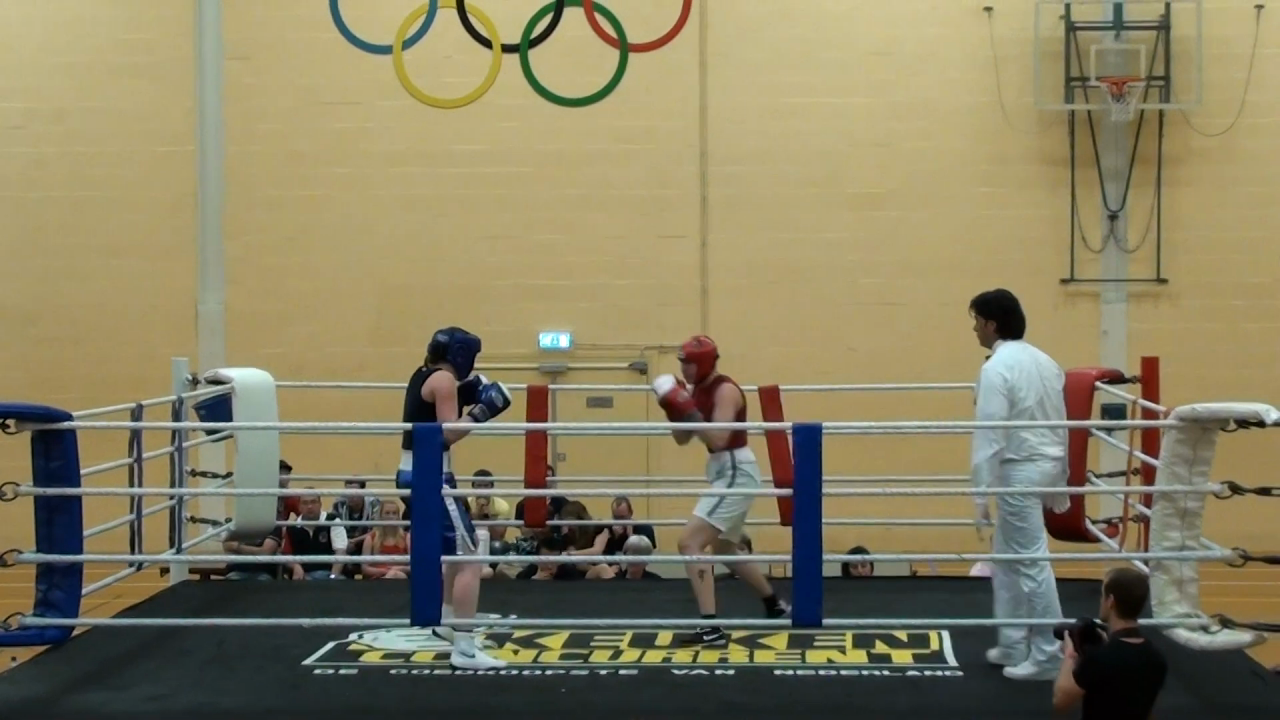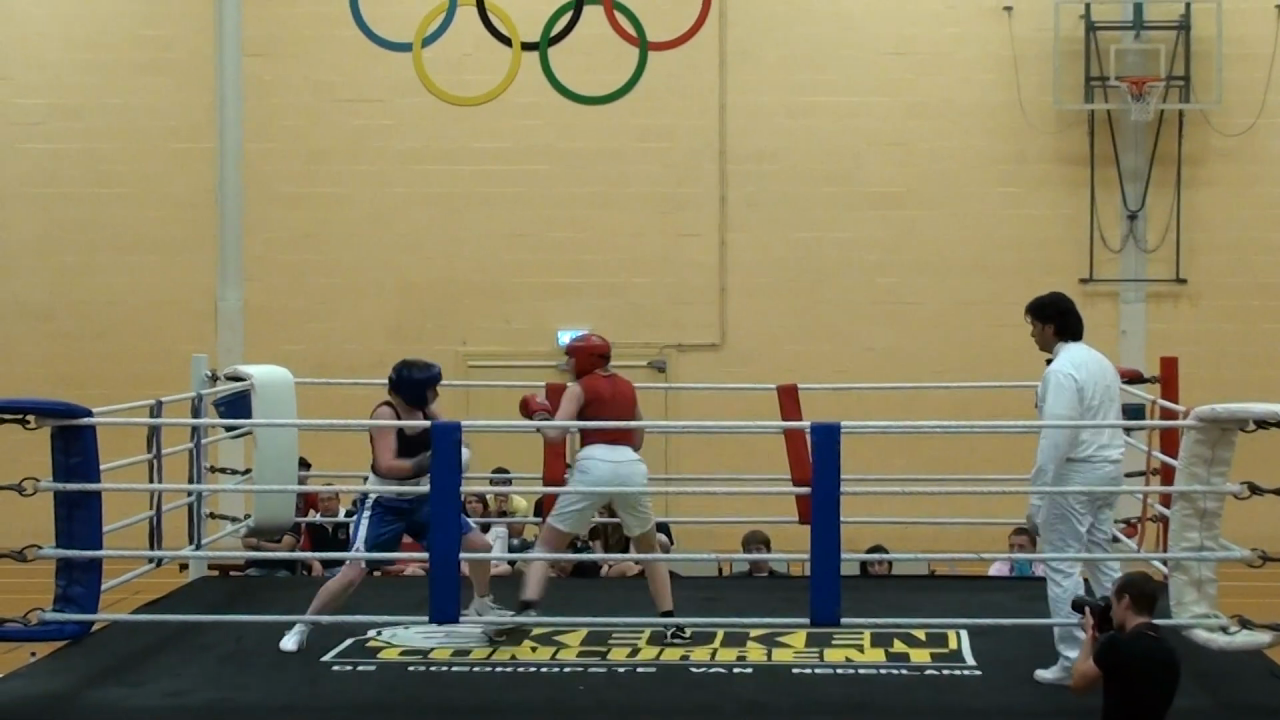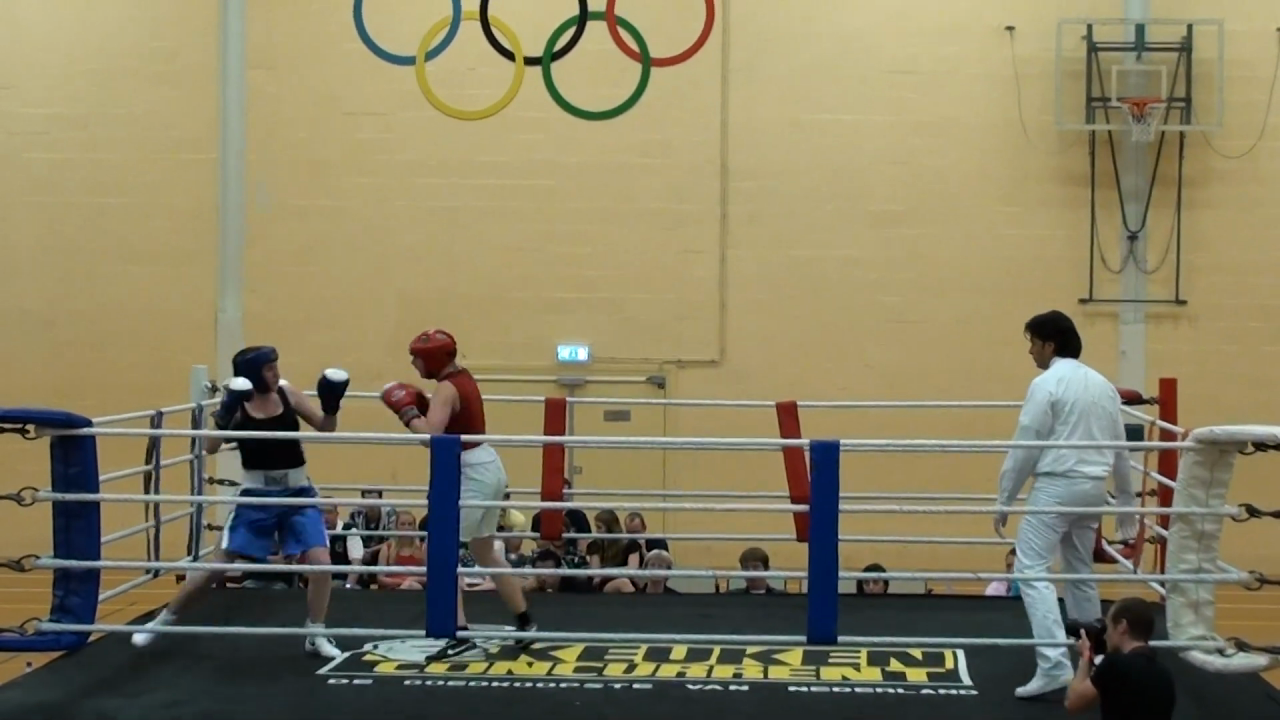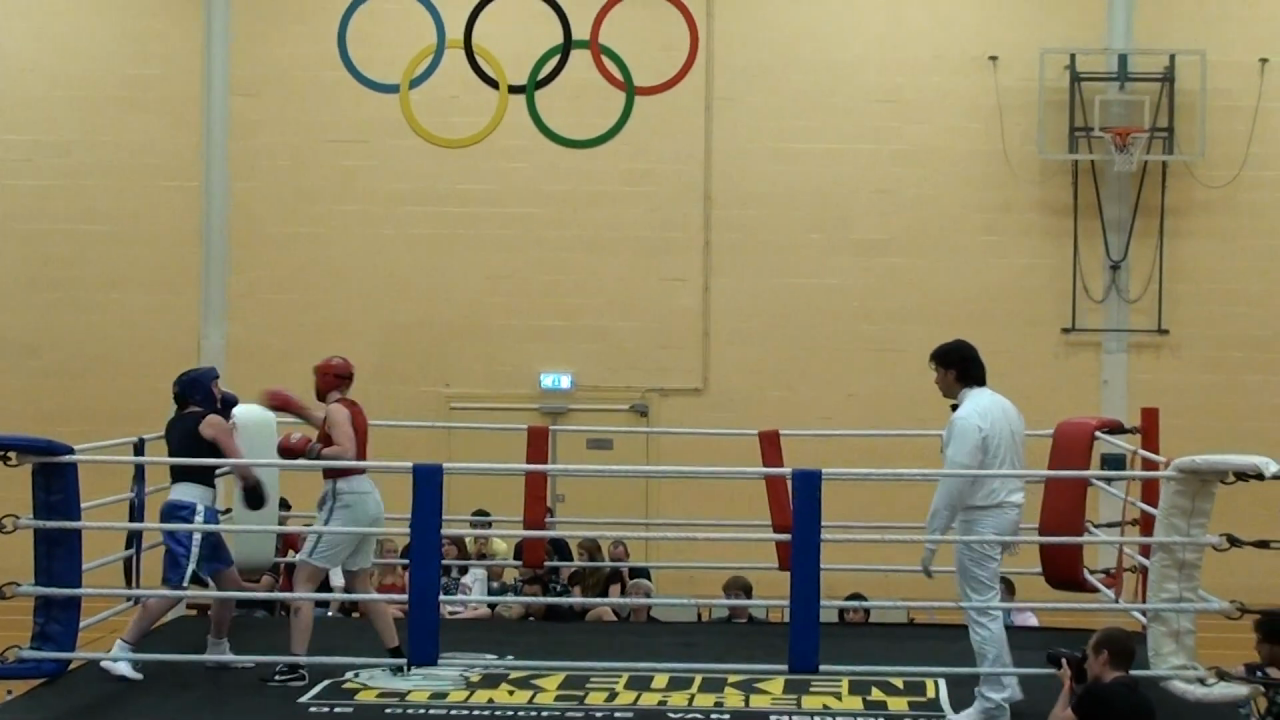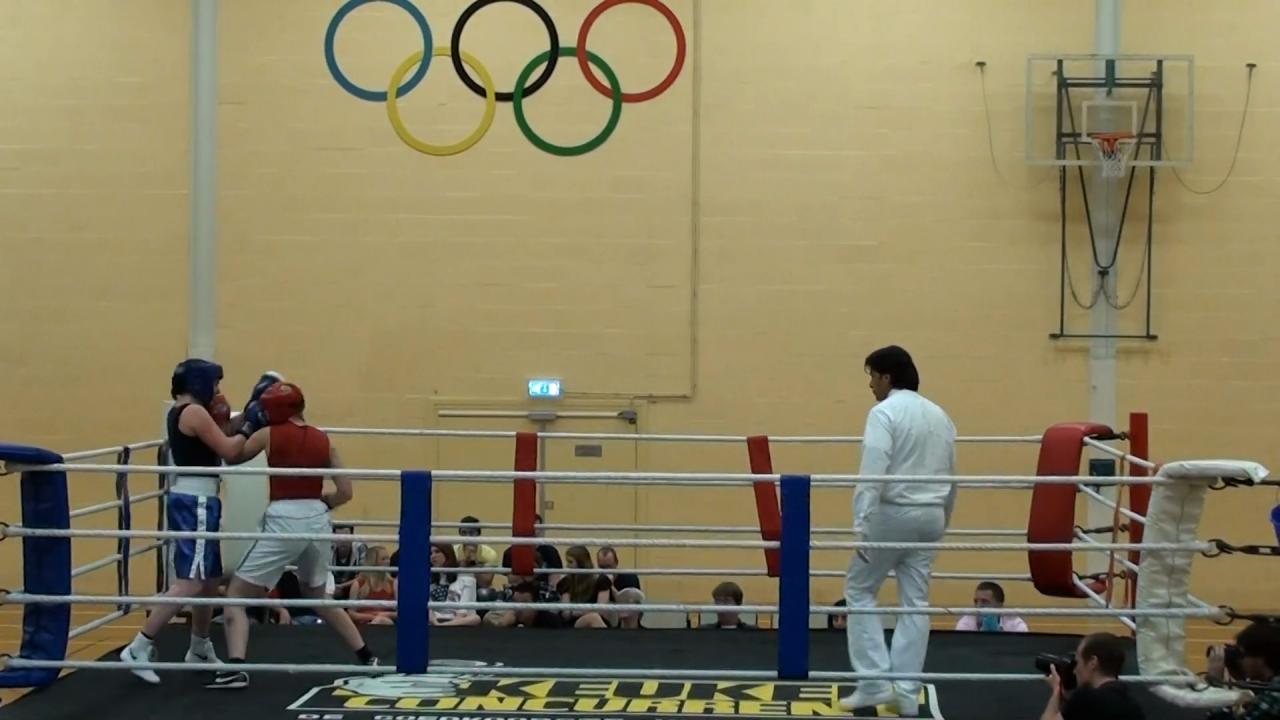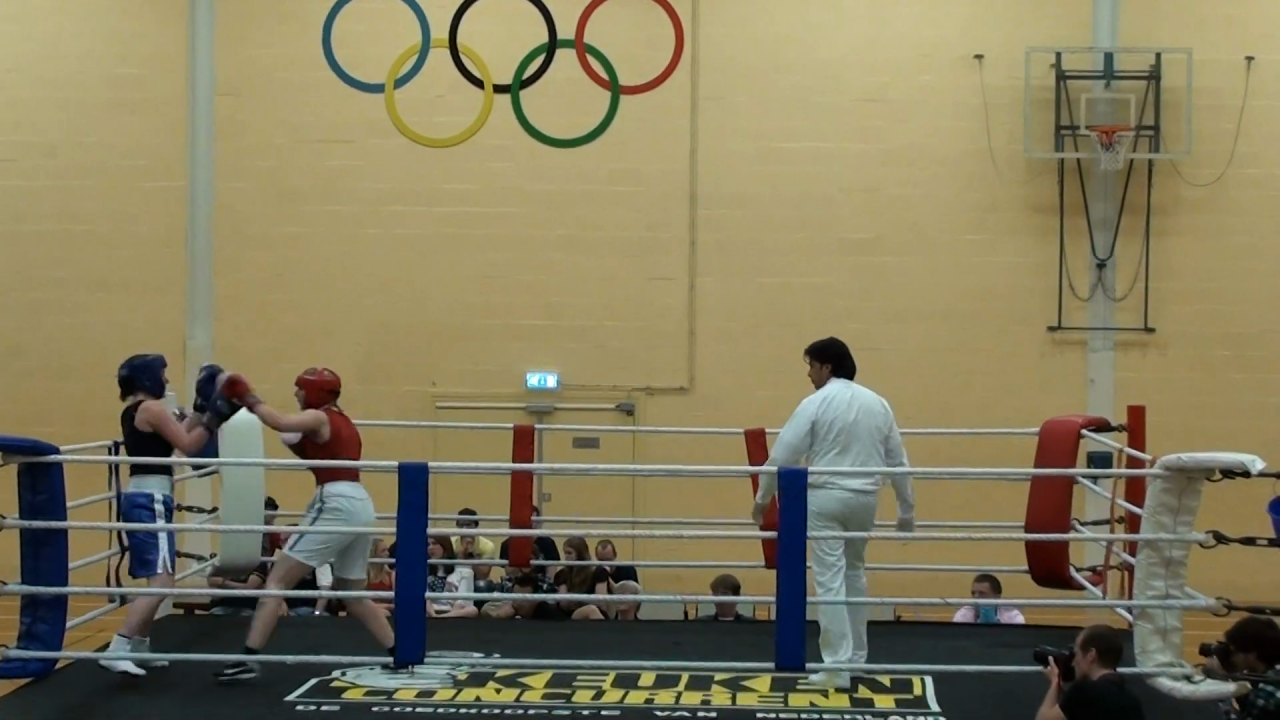
dt=0.7s
person 1, frame 1
left shoulder: (998, 367)
right shoulder: (1046, 363)
left elbow: (989, 434)
right elbow: (1060, 426)
left wrist: (980, 492)
right wrist: (1061, 484)
left hip: (1017, 472)
right hip: (1046, 468)
left knee: (1030, 564)
right knee: (1009, 556)
left ankle: (1048, 657)
right ankle: (1012, 644)
person 1, frame 2
left shoulder: (1062, 369)
right shoulder: (1102, 364)
left elbow: (1056, 437)
left wrist: (1036, 494)
left hip: (1076, 474)
right hip: (1109, 470)
left knee: (1062, 566)
right knee: (1102, 561)
left ankle: (1073, 661)
person 1, frame 3
left shoulder: (1047, 384)
right shoulder: (1104, 386)
left elbow: (1025, 447)
right elbow: (1119, 449)
left wrist: (1004, 500)
right wrist: (1126, 500)
left hip: (1056, 488)
right hip: (1093, 489)
left knee: (1032, 572)
right knee: (1081, 574)
left ankle: (1054, 664)
person 1, frame 4
left shoulder: (968, 417)
right shoulder: (1005, 407)
left elbow: (955, 484)
right elbow: (1015, 467)
left wrist: (932, 539)
left hip: (982, 519)
right hip: (1004, 513)
left knee: (982, 609)
right knee: (980, 602)
right ankle: (1003, 686)
person 1, frame 5
left shoulder: (884, 412)
right shoulder: (939, 416)
left elbow: (872, 474)
right elbow: (950, 479)
left wrist: (861, 525)
right wrist: (941, 523)
left hip: (893, 513)
right hip: (930, 516)
left knee: (859, 591)
right knee: (915, 603)
left ankle: (874, 682)
right ankle: (906, 693)
person 1, frame 6
left shoulder: (814, 404)
right shoulder: (877, 403)
left elbow: (783, 457)
right elbow: (898, 461)
left wrist: (762, 498)
right wrist: (907, 508)
left hip: (824, 499)
right hip: (863, 499)
left knee: (830, 581)
right knee: (854, 576)
left ankle: (838, 668)
right ankle: (856, 656)
person 2, frame 1
left shoulder: (422, 376)
right shoulder: (444, 379)
right elbow: (449, 434)
left wrist: (463, 397)
right wrist: (482, 411)
left hip: (412, 476)
left knee: (459, 553)
right knee: (470, 560)
left ankle: (446, 619)
right ankle: (465, 648)
person 2, frame 2
left shoulder: (425, 408)
right shoulder: (385, 414)
right elbow: (386, 468)
right wrist: (425, 461)
left hip: (421, 498)
right hip: (384, 502)
left knee: (479, 546)
right knee: (353, 573)
left ankle: (483, 606)
right ankle: (301, 628)
person 2, frame 3
left shoulder: (287, 393)
right shoulder: (235, 402)
left elbow: (326, 428)
right elbow: (211, 448)
left wrist: (331, 403)
right wrist: (225, 417)
left hip: (298, 493)
right hip: (257, 495)
left knee: (320, 563)
right knee: (215, 567)
left ankle: (316, 635)
right ankle: (164, 621)
person 2, frame 4
left shoulder: (177, 423)
right shoulder: (212, 421)
right elbow: (240, 466)
right wrist: (255, 488)
left hip: (194, 511)
right hip: (191, 511)
left knee: (230, 581)
right knee: (174, 591)
left ankle: (218, 648)
right ankle: (118, 653)
person 2, frame 5
left shoulder: (179, 413)
right shoulder: (195, 412)
left elbow: (213, 447)
right elbow: (230, 452)
left wrist: (224, 418)
right wrist: (250, 424)
left hip: (192, 501)
right hip: (195, 503)
left knee: (210, 582)
right knee: (189, 585)
left ankle: (200, 650)
right ankle: (139, 649)
person 2, frame 6
left shoulder: (141, 410)
right shoulder: (151, 409)
left elbow: (181, 432)
right elbow: (188, 445)
left wrist: (204, 411)
right wrist: (210, 419)
left hip: (149, 503)
right hip: (145, 504)
left knee: (159, 579)
right knee: (159, 581)
left ankle: (137, 646)
right ankle: (117, 650)
person 3, frame 1
left shoulder: (726, 390)
right shoulder: (697, 390)
left elbow: (717, 440)
right elbow: (682, 439)
left wrist: (688, 410)
right wrist: (673, 410)
left hip: (736, 475)
right hip: (725, 475)
left knee: (689, 543)
right knee: (724, 550)
left ankle: (711, 626)
right ankle: (775, 605)
person 3, frame 2
left shoulder: (579, 388)
right shoulder: (626, 388)
left elbow: (555, 434)
left wrist: (538, 416)
left hip: (592, 470)
right hip: (631, 469)
left knee: (546, 547)
right knee: (649, 553)
left ankle: (527, 608)
right ankle: (672, 624)
person 3, frame 3
left shoulder: (447, 388)
right shoulder: (462, 378)
left elbow: (429, 439)
left wrist: (406, 411)
right wrist: (420, 405)
left hip: (472, 475)
right hip: (486, 469)
right knee: (486, 553)
left ankle: (460, 635)
right ankle: (525, 623)
person 3, frame 4
left shoulder: (334, 409)
right shoulder: (342, 409)
left elbow: (345, 454)
left wrist: (307, 448)
right wrist: (297, 408)
left hip: (346, 501)
right hip: (358, 500)
left knee: (302, 584)
right knee: (361, 588)
left ankle: (296, 666)
right ankle: (397, 657)
person 3, frame 5
left shoulder: (269, 434)
right shoulder: (323, 440)
left elbow: (234, 456)
right elbow: (345, 492)
left hip: (283, 524)
right hip: (318, 523)
left knee: (236, 597)
right knee: (319, 598)
left ankle: (236, 669)
right ankle: (366, 658)
person 3, frame 6
left shoulder: (318, 418)
right shoulder: (347, 425)
left elbow: (277, 420)
left wrist: (245, 397)
right wrist: (299, 446)
left hip: (336, 508)
right hip: (361, 506)
left knee: (276, 580)
right knee: (354, 596)
left ankle: (248, 658)
right ankle: (399, 656)
